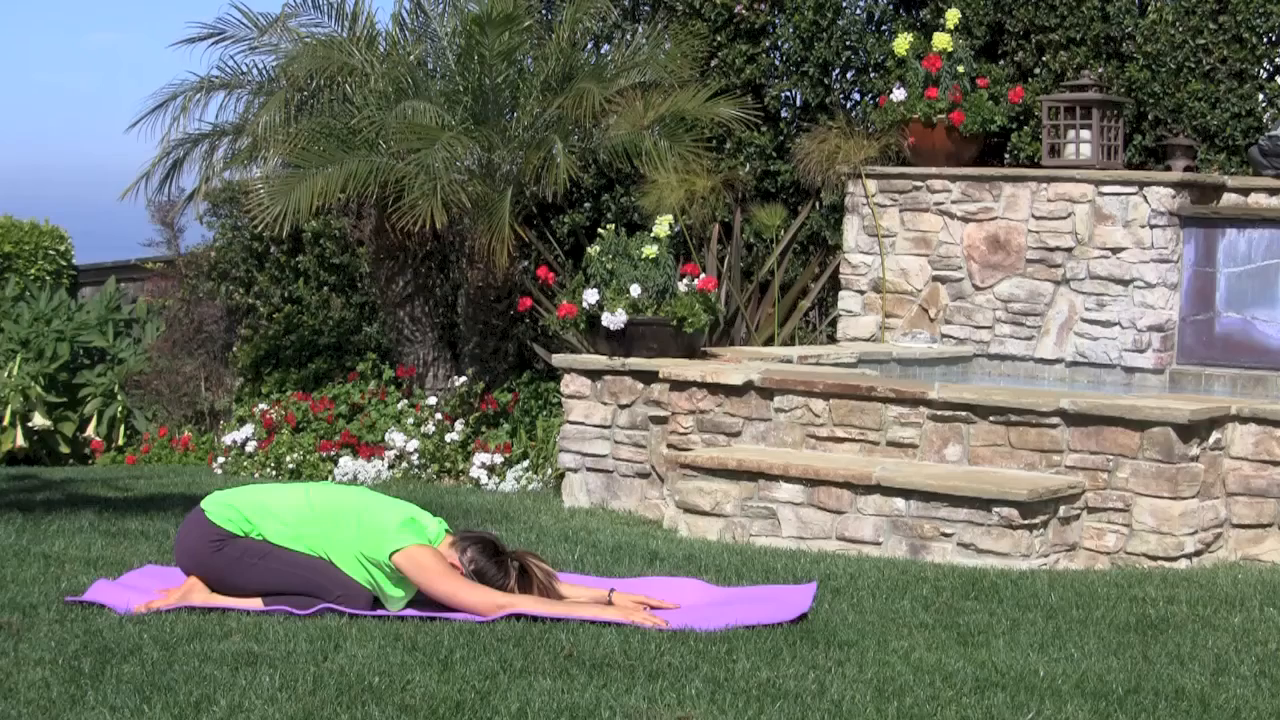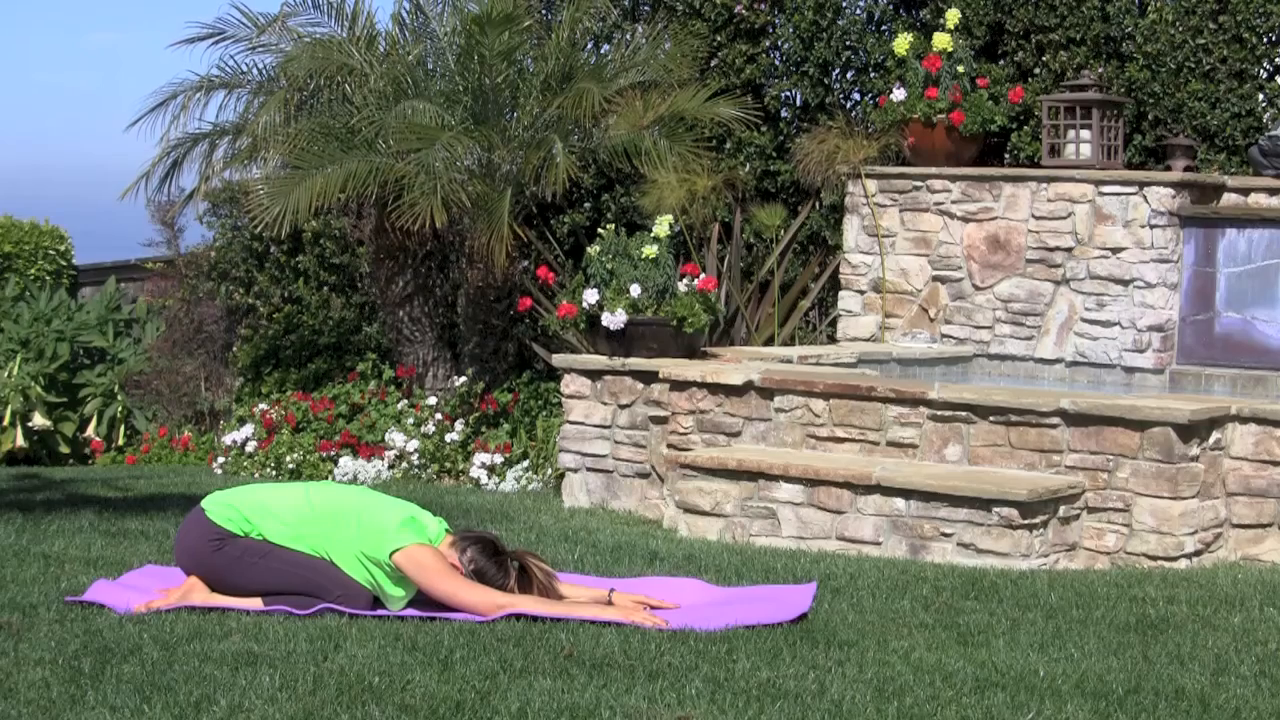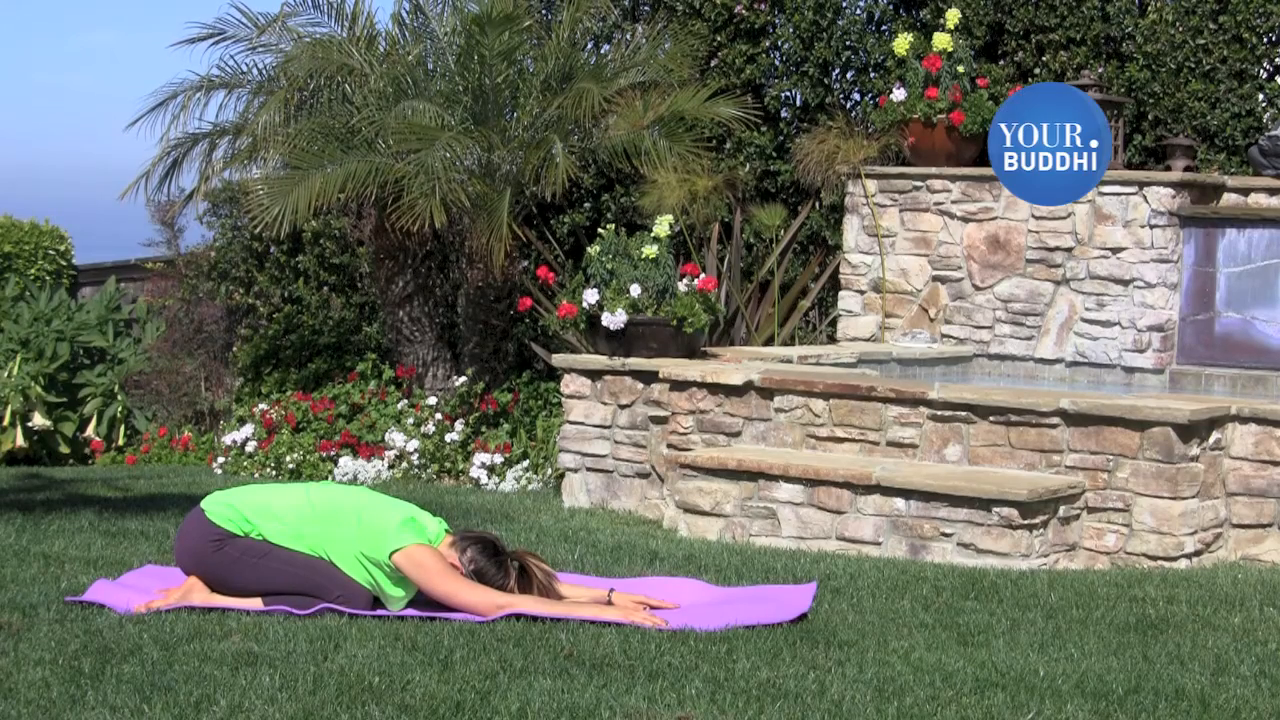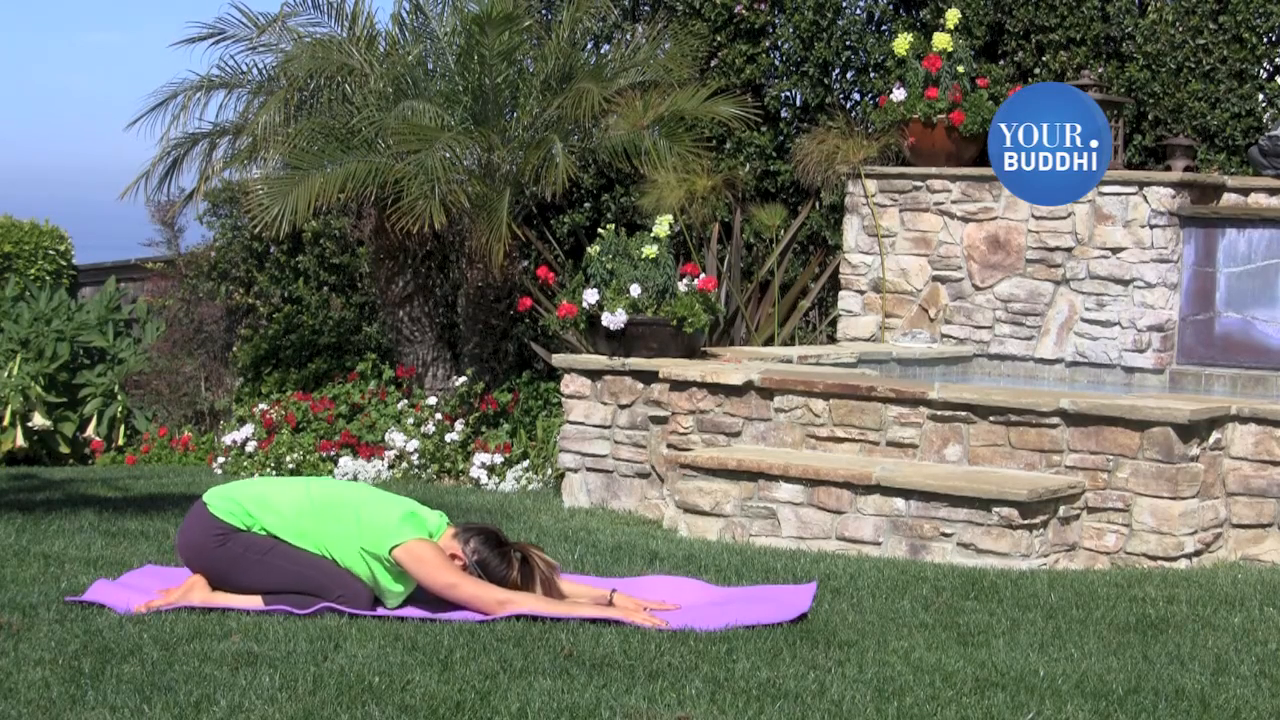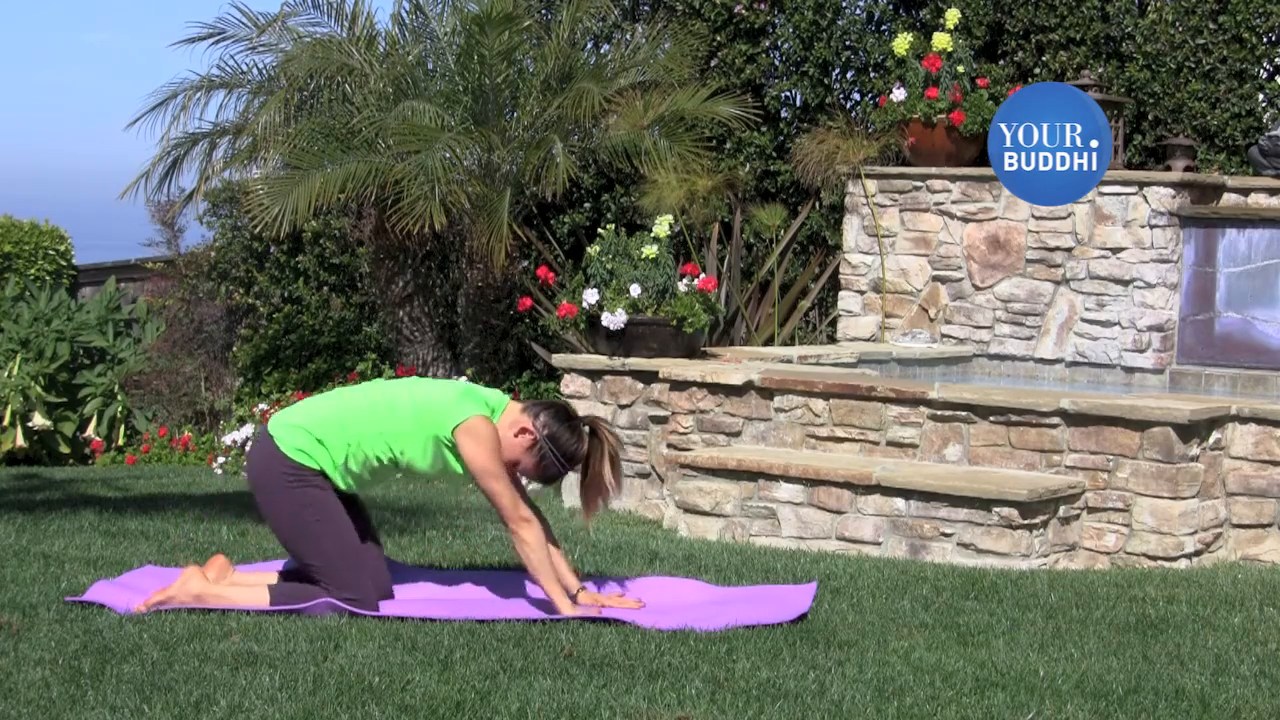
dt=1s
person 1, frame 1
left shoulder: (438, 536)
right shoulder: (414, 549)
left elbow: (530, 579)
right elbow: (498, 604)
left wrist: (611, 593)
right wrist: (602, 612)
left hip: (228, 517)
right hip: (210, 534)
left knee: (351, 590)
right knee: (349, 597)
left ankle: (212, 584)
right ankle: (204, 596)
person 1, frame 2
left shoulder: (438, 536)
right shoulder: (414, 550)
left elbow: (534, 580)
right elbow: (496, 603)
left wrist: (611, 594)
right wrist: (604, 611)
left hip: (228, 517)
right hip: (211, 535)
left knee: (353, 588)
right knee: (350, 599)
left ankle: (210, 588)
right ankle: (204, 598)
person 1, frame 3
left shoulder: (438, 536)
right shoulder: (413, 549)
left elbow: (527, 580)
right elbow: (496, 604)
left wrist: (610, 593)
right wrist: (603, 612)
left hip: (229, 518)
right hip: (211, 534)
left knee: (350, 590)
right knee: (350, 599)
left ankle: (211, 586)
right ankle: (204, 597)
person 1, frame 4
left shoulder: (443, 532)
right shoulder: (414, 546)
left elbow: (535, 577)
right elbow: (502, 602)
left wrist: (614, 595)
right wrist: (606, 614)
left hip: (234, 515)
right hip: (213, 530)
left knee: (361, 590)
right knee: (351, 601)
left ankle: (223, 582)
right ankle: (208, 596)
person 1, frame 5
left shoulder: (499, 415)
right shoulder: (477, 426)
left elbow: (530, 516)
right elbow: (519, 523)
left wrist: (575, 591)
right wrist: (564, 606)
left hip: (308, 455)
right hip: (287, 460)
left knee: (375, 586)
right knee: (355, 600)
left ankle: (228, 576)
right ankle: (203, 593)
